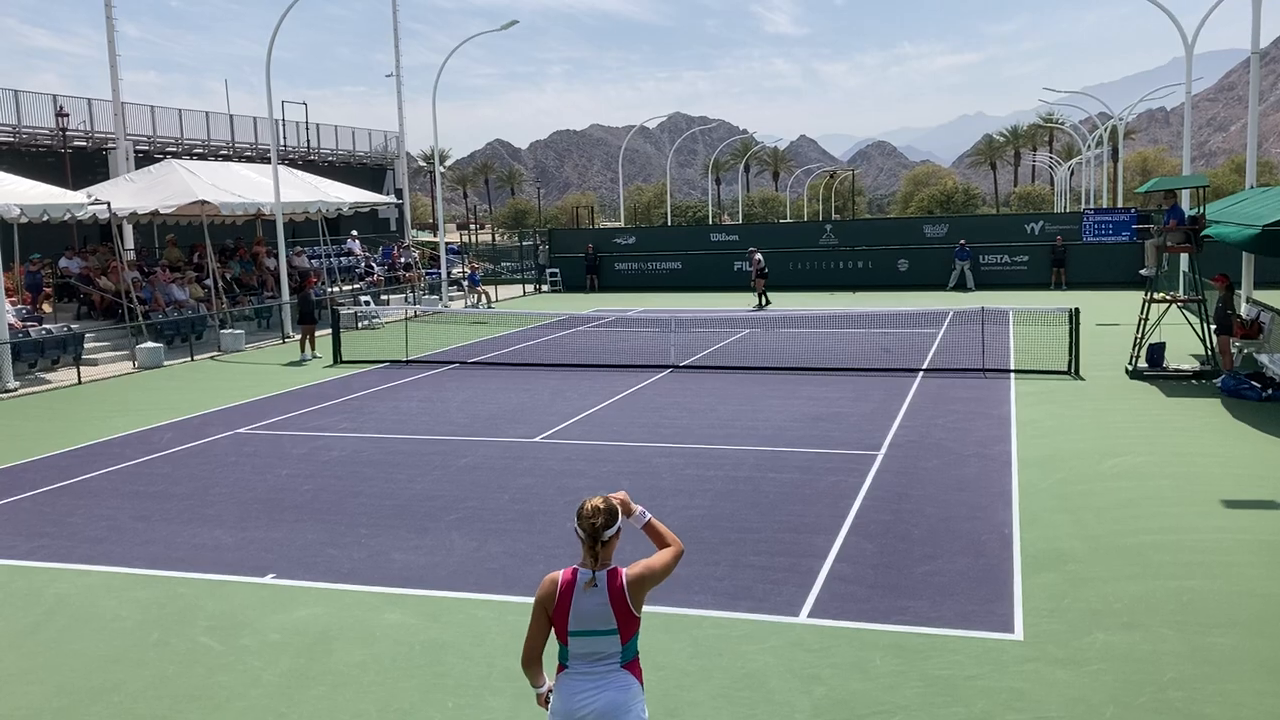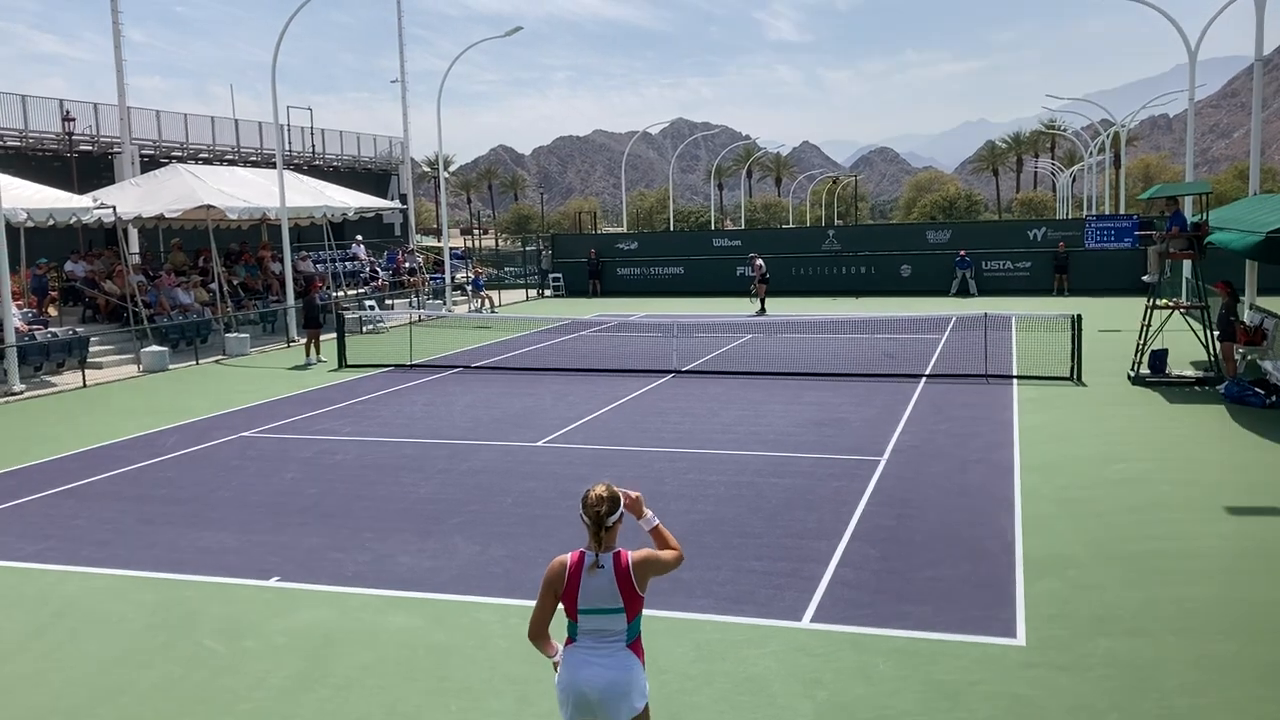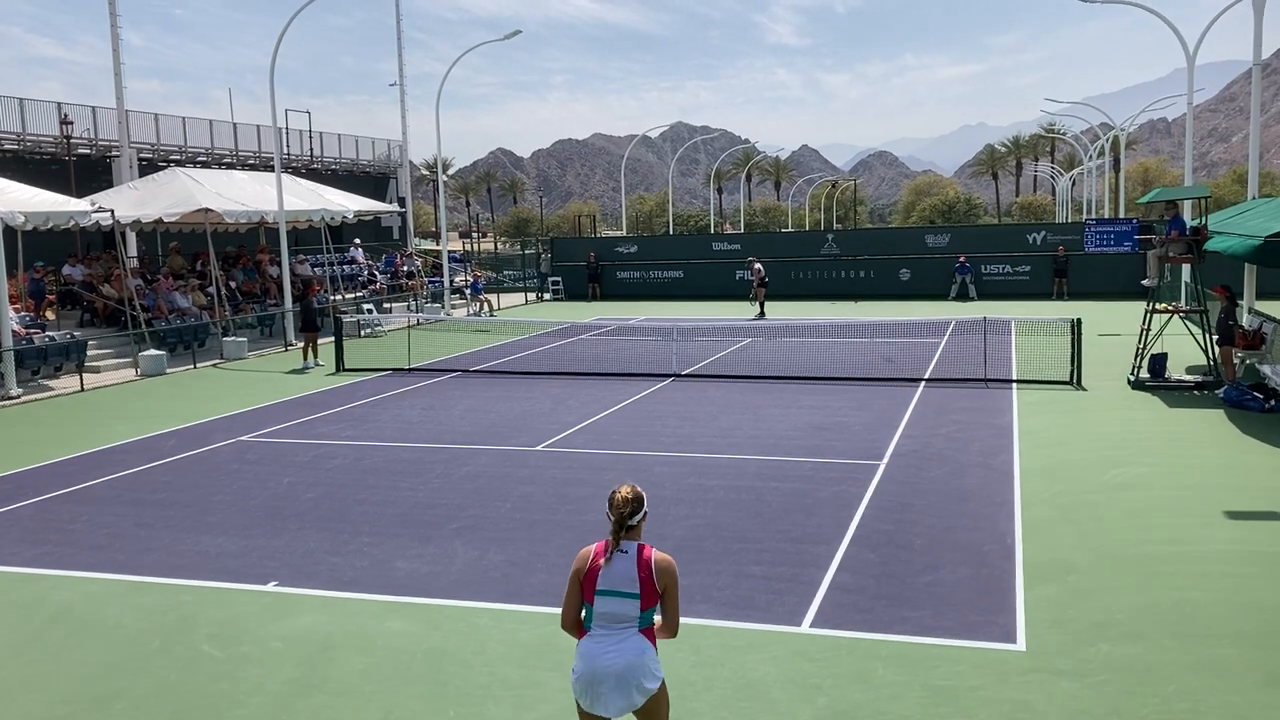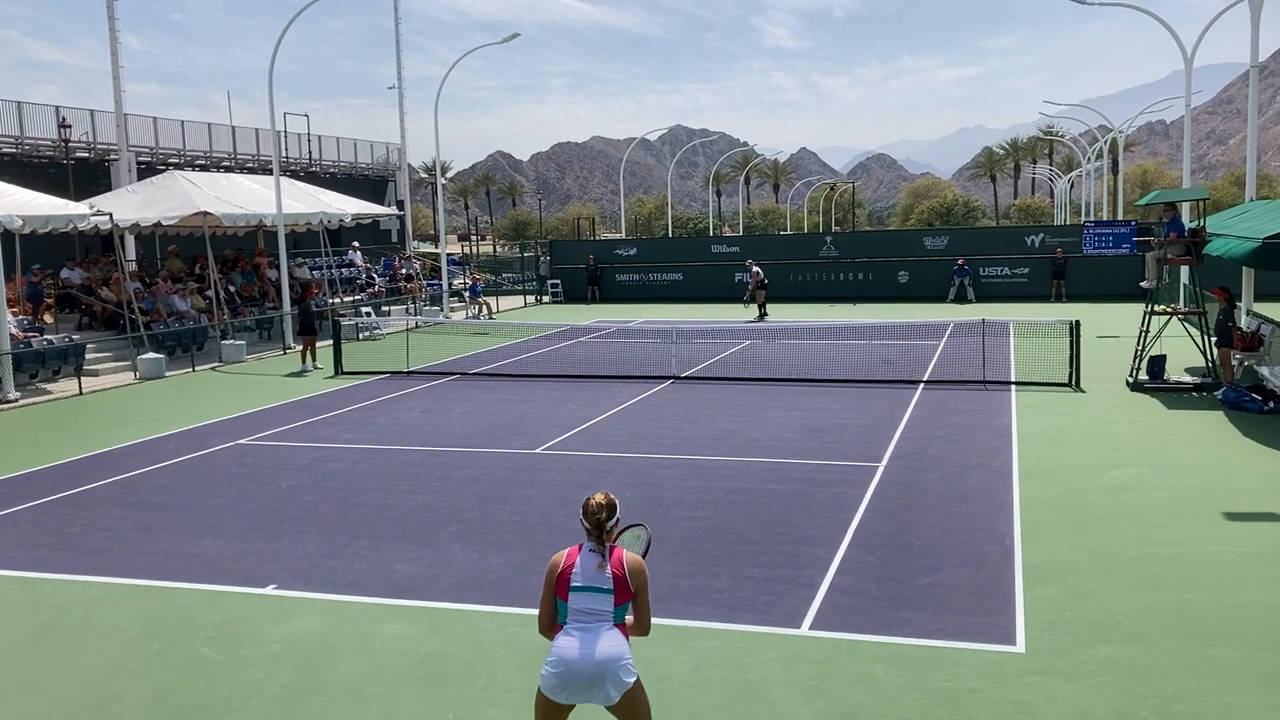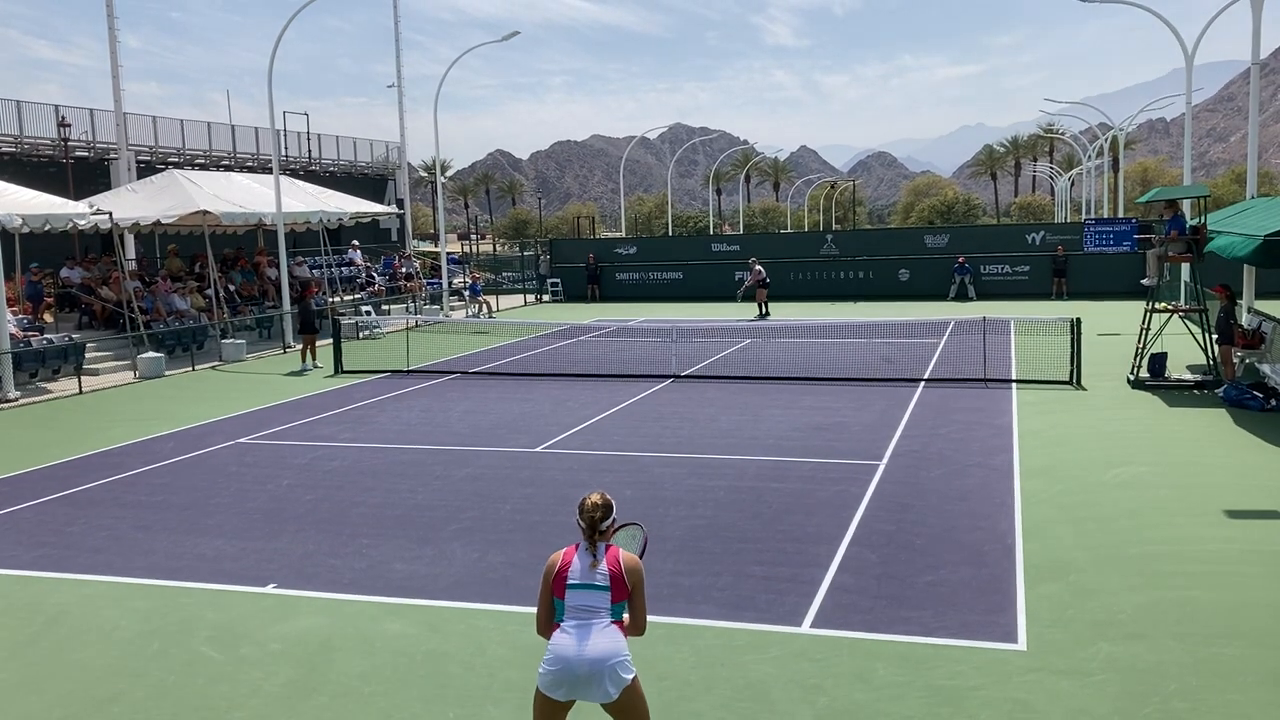
dt=0.4s
person 1, frame 1
left shoulder: (553, 586)
right shoulder: (634, 581)
left elbow: (529, 660)
right elbow: (675, 548)
left wrist: (541, 687)
right wrist: (634, 512)
person 1, frame 2
left shoulder: (561, 568)
right shoulder: (639, 564)
left elbow: (536, 634)
right elbow: (676, 554)
left wrist: (555, 654)
right wrist: (643, 515)
left hip: (575, 678)
right hip: (622, 682)
person 1, frame 3
left shoulder: (587, 557)
right shoulder: (662, 564)
left elbow: (568, 623)
right elbow: (671, 629)
left hip: (590, 665)
right hip: (638, 665)
person 1, frame 4
left shoulder: (559, 560)
right shoulder: (633, 564)
left elbow: (545, 626)
right elbow: (642, 627)
left hip: (562, 660)
right hip: (612, 662)
person 1, frame 5
left shoulder: (556, 560)
right shoulder: (630, 563)
left elbow: (542, 626)
right elbow: (638, 627)
left hip: (560, 658)
right hip: (610, 659)
